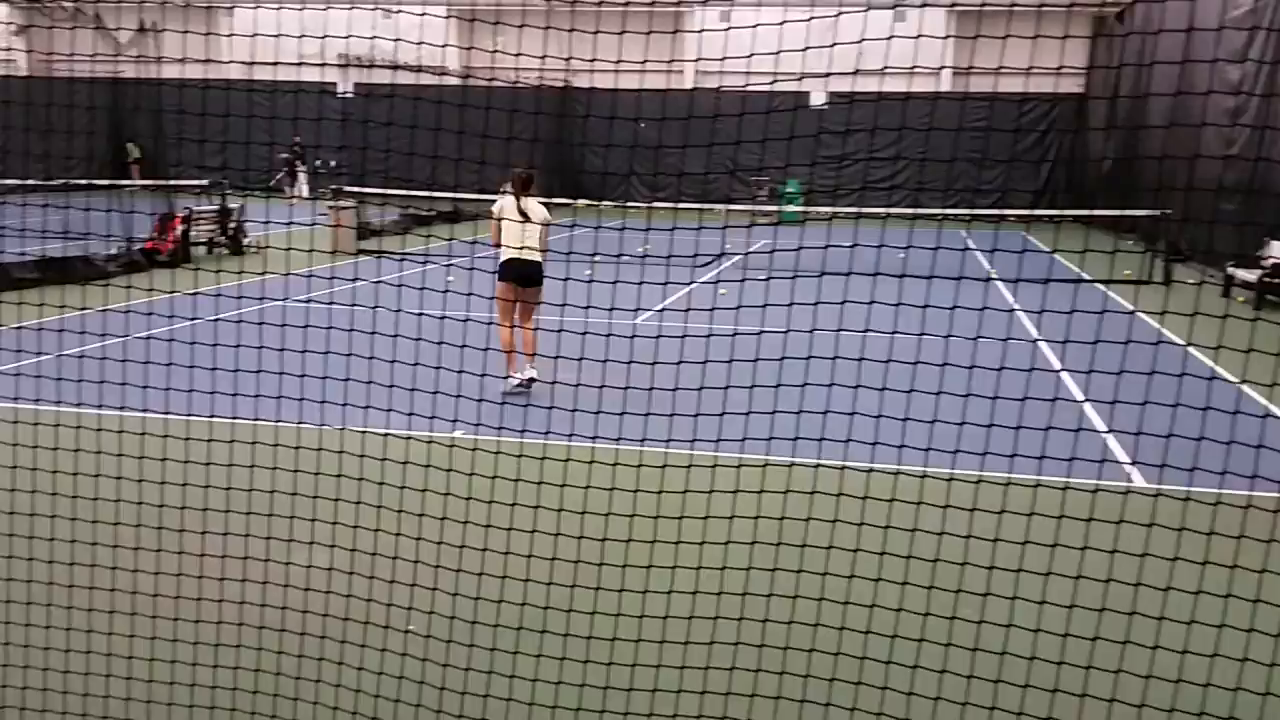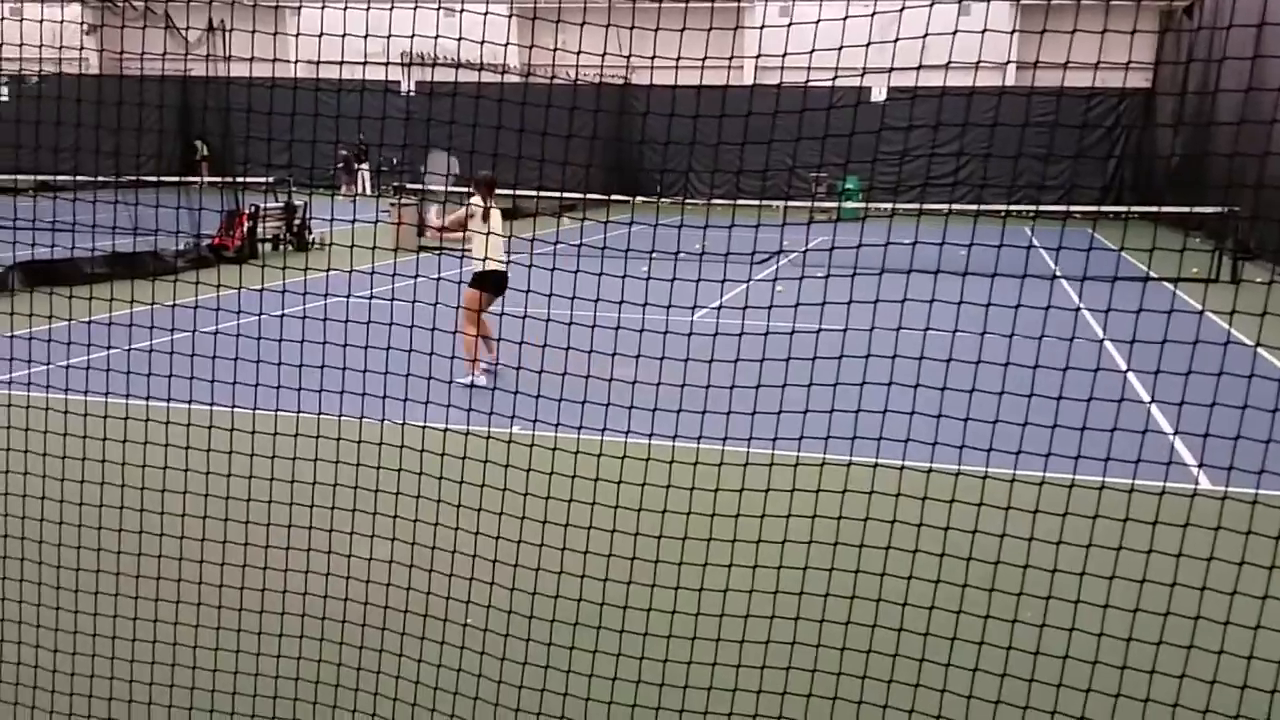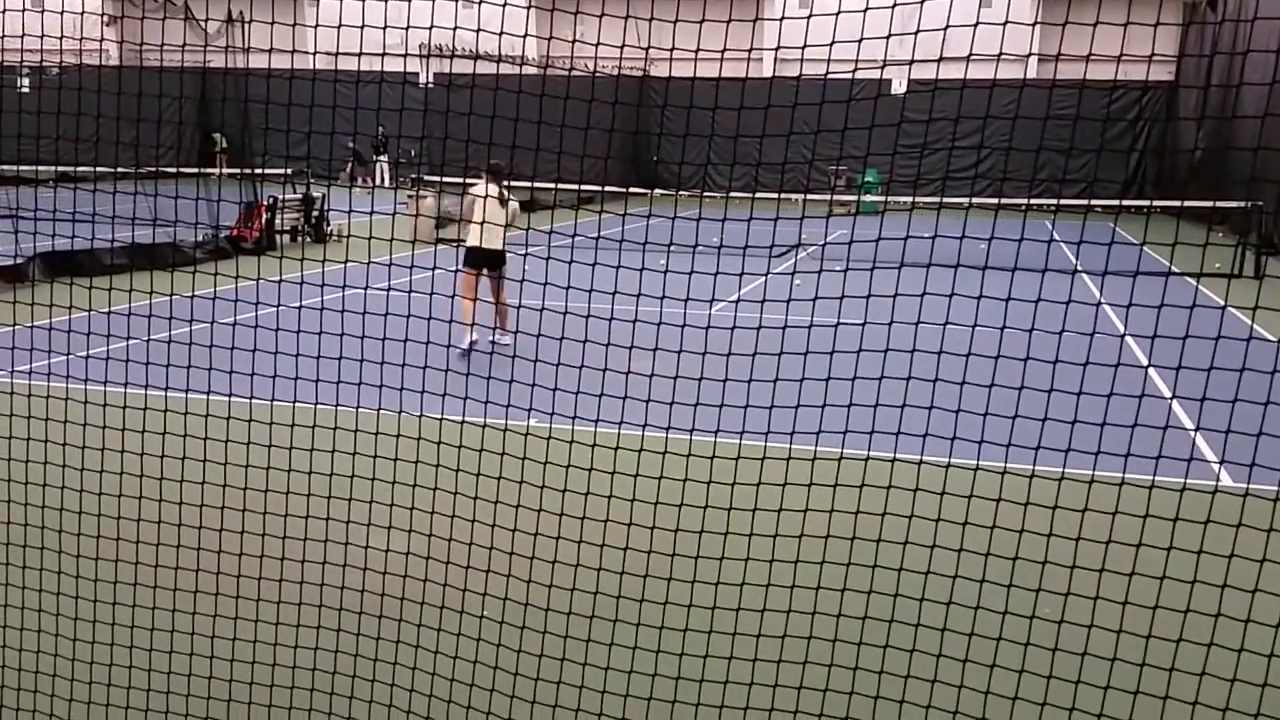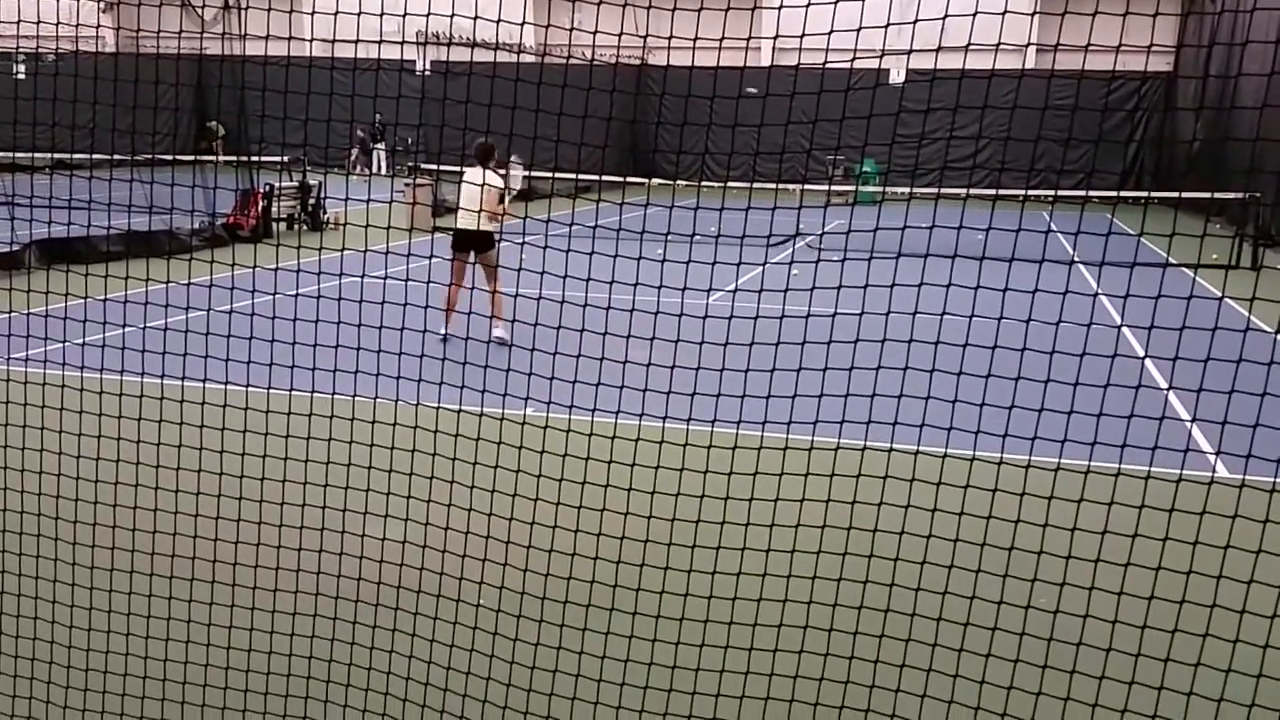
dt=0.7s
person 1, frame 1
left shoulder: (502, 203)
right shoulder: (541, 210)
left elbow: (495, 241)
left hip: (511, 264)
right hip: (535, 265)
left knee: (504, 322)
right knee: (526, 322)
left ankle: (513, 373)
right ankle: (529, 369)
person 1, frame 2
left shoulder: (476, 203)
right shoulder: (494, 211)
left elbow: (451, 221)
left wrist: (435, 224)
right wrist: (443, 234)
left hip: (486, 273)
right hip: (499, 274)
left knee: (468, 322)
right knee: (475, 315)
left ankle: (475, 374)
right ankle: (492, 357)
person 1, frame 3
left shoulder: (477, 189)
right shoulder: (510, 201)
left elbow: (466, 215)
left hip: (475, 249)
right hip: (496, 251)
left knee: (467, 296)
right knee: (498, 295)
left ankle: (469, 332)
right ankle: (504, 333)
person 1, frame 4
left shoulder: (467, 173)
right shoulder: (495, 180)
right elbow: (492, 214)
right wrist: (502, 211)
left hip: (461, 231)
right hip: (482, 234)
left knee: (456, 282)
right knee: (493, 282)
left ankle: (446, 326)
right ankle: (498, 327)
